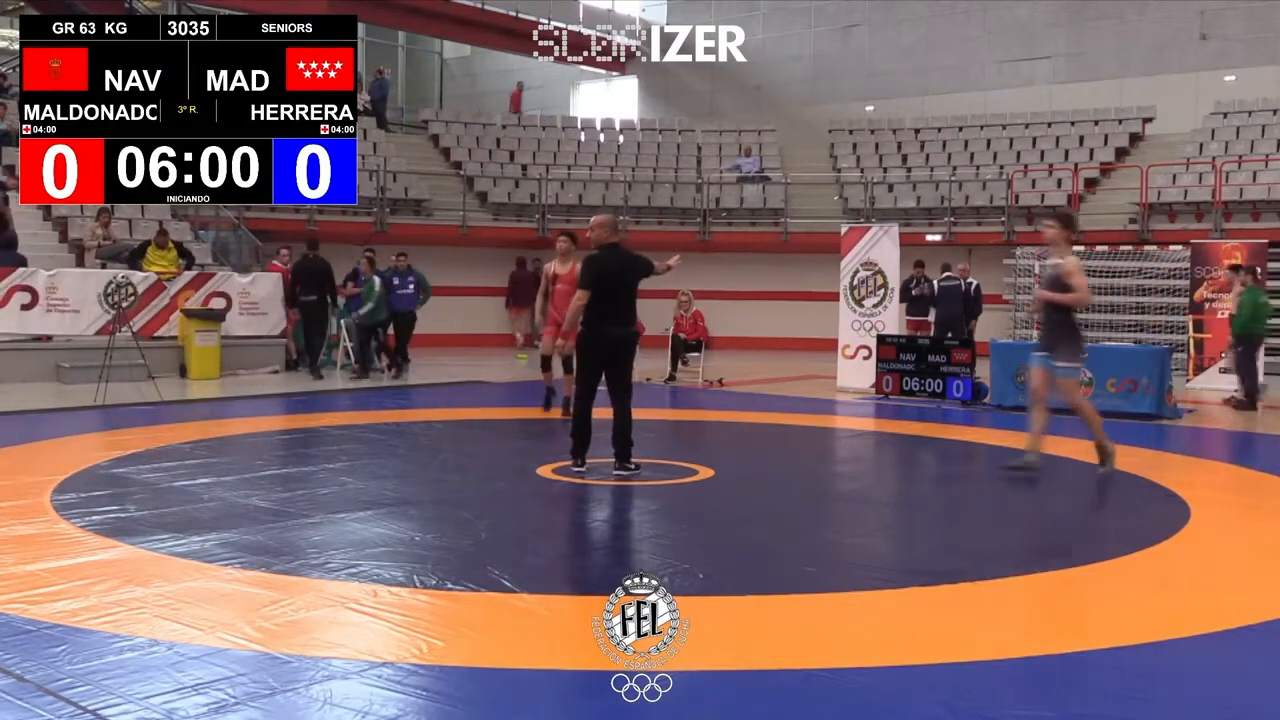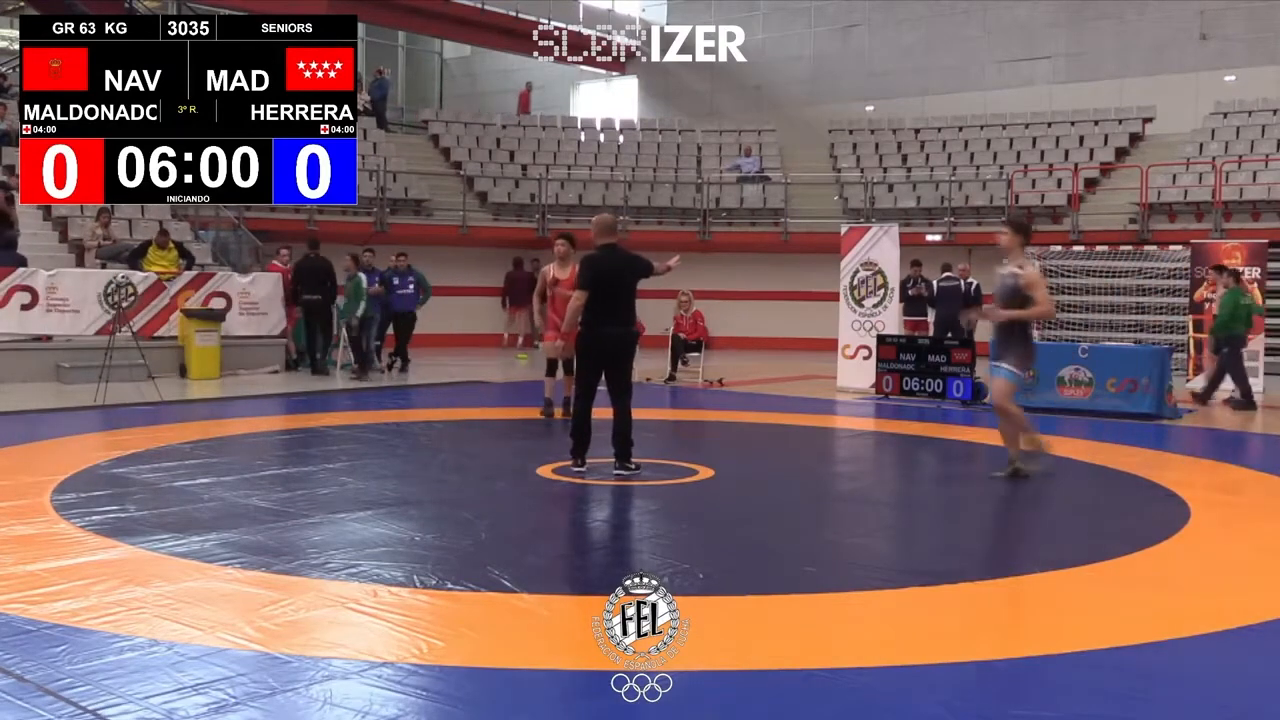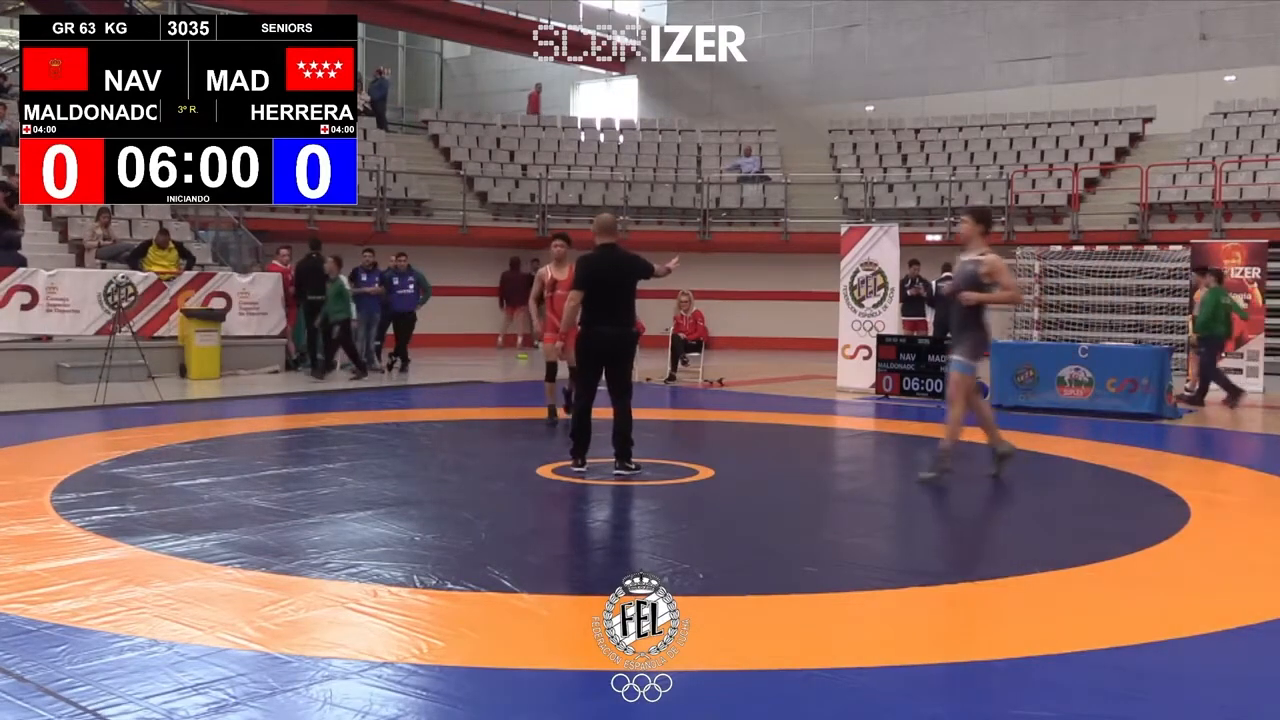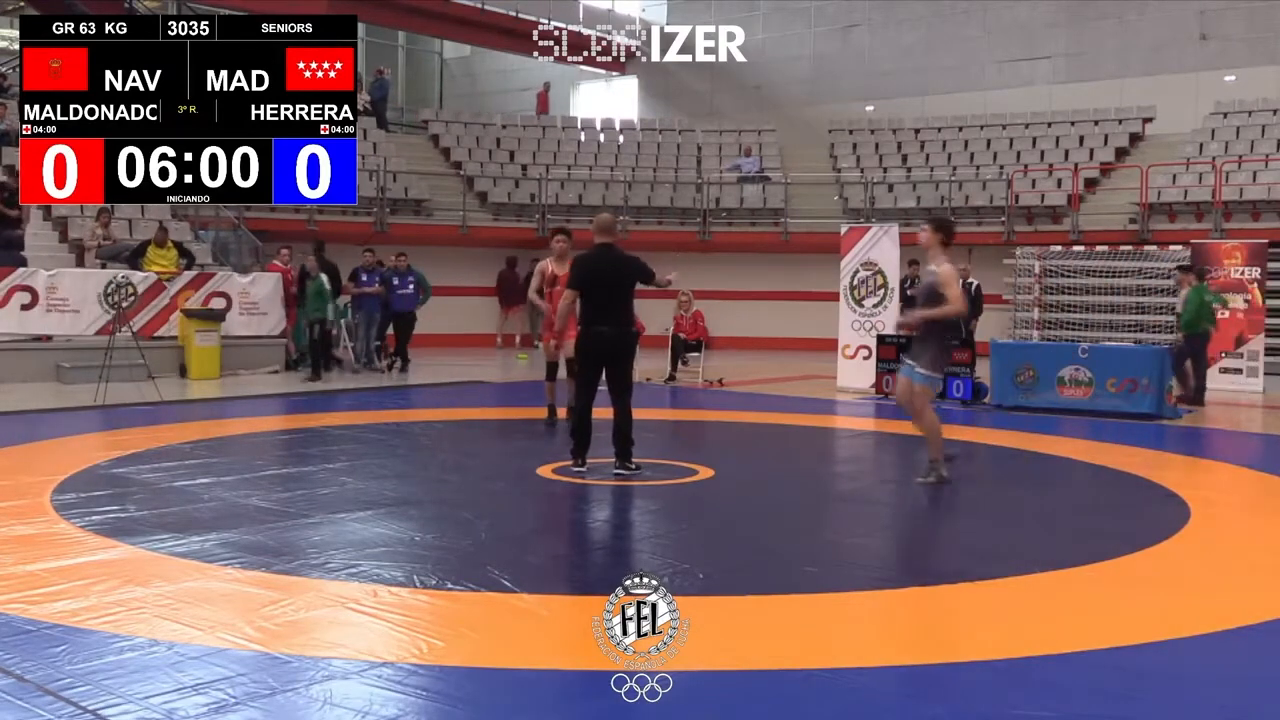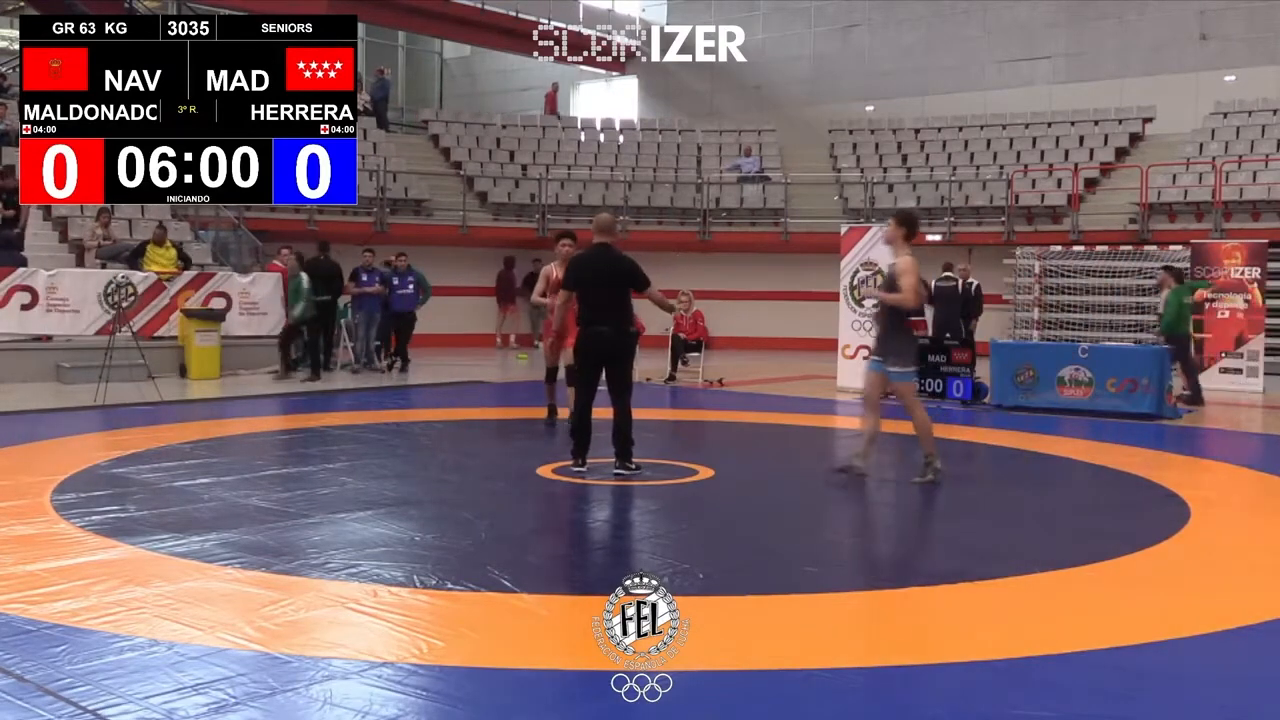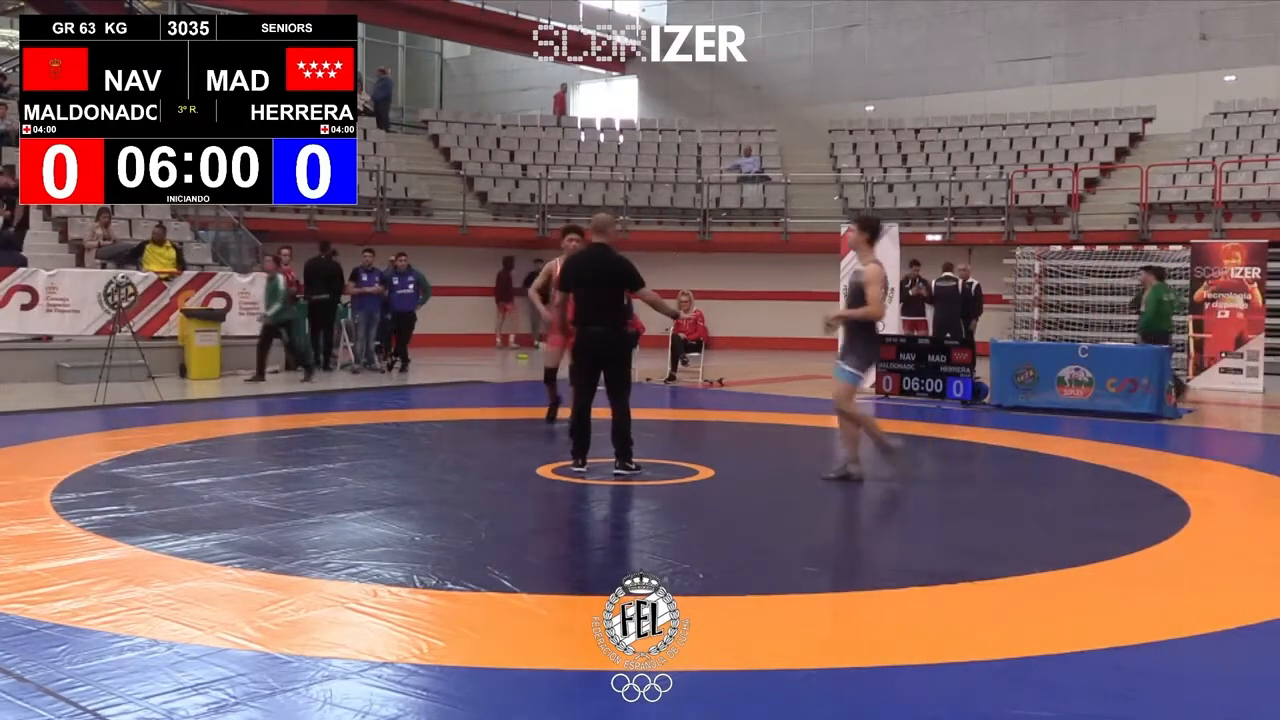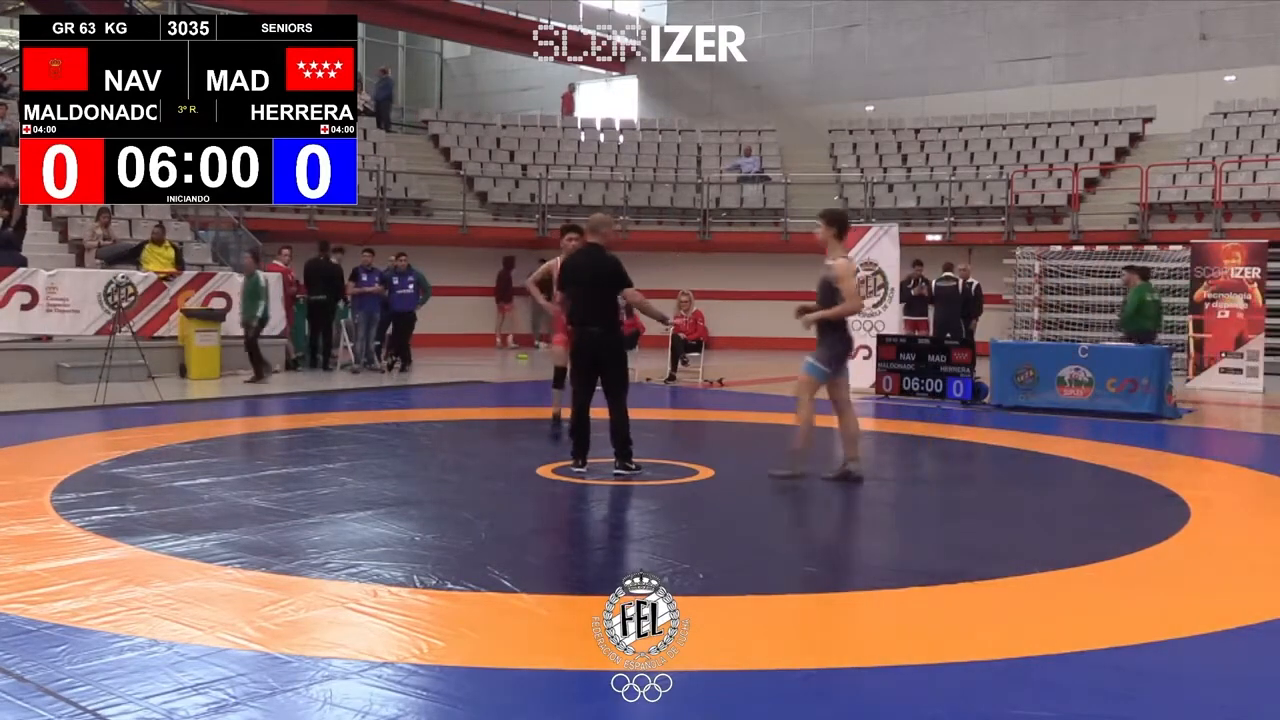
dt=0.2s
person 1, frame 1
left shoulder: (1070, 263)
right shoulder: (1049, 263)
left elbow: (1084, 297)
left wrist: (1048, 296)
left hip: (1067, 338)
right hip: (1047, 337)
left knee: (1073, 398)
right knee: (1036, 394)
left ankle: (1104, 447)
right ankle: (1031, 455)
person 1, frame 2
left shoulder: (1029, 273)
right shoulder: (1002, 271)
left elbow: (1048, 311)
left wrist: (1011, 315)
right wrist: (988, 312)
left hip: (1019, 347)
right hip: (1000, 345)
left knee: (1000, 400)
right knee: (1000, 404)
left ankle: (1034, 442)
right ankle: (1016, 462)
person 1, frame 3
left shoulder: (990, 261)
right shoulder: (963, 260)
left elbow: (1015, 295)
left wrist: (979, 297)
right wrist: (951, 291)
left hip: (973, 336)
right hip: (959, 334)
left knee: (955, 396)
right knee: (972, 396)
left ankle: (942, 461)
right ankle: (1000, 447)
person 1, frame 4
left shoulder: (945, 271)
right shoulder: (930, 270)
left elbow: (959, 308)
left wrist: (923, 315)
right wrist: (914, 317)
left hip: (934, 346)
right hip: (919, 344)
left knee: (922, 405)
right knee: (901, 397)
left ankle: (937, 466)
right ankle: (936, 450)
person 1, frame 5
left shoulder: (905, 263)
right shoulder: (898, 263)
left elbow: (909, 301)
right elbow: (920, 296)
left wrist: (876, 294)
left hip: (899, 342)
right hip: (884, 340)
left knee: (910, 403)
right knee: (869, 399)
left ankle: (932, 462)
right ankle: (861, 460)
person 1, frame 6
left shoulder: (872, 270)
right shoulder: (861, 269)
left elbow: (876, 311)
left wrist: (842, 313)
right wrist: (840, 318)
left hip: (863, 346)
right hip: (852, 344)
left knee: (841, 402)
right knee: (841, 405)
left ankle: (884, 442)
right ankle: (852, 464)
person 1, frame 7
left shoulder: (842, 265)
right shoulder: (833, 263)
left elbow: (854, 305)
left wrist: (818, 315)
right wrist: (811, 307)
left hip: (834, 342)
right hip: (830, 341)
left knee: (803, 395)
right knee: (841, 404)
left ankle: (795, 463)
right ankle: (852, 464)
person 2, frame 1
left shoulder: (594, 261)
right shoulder: (634, 261)
left elbow: (581, 300)
right elbow: (655, 268)
left wrist: (565, 333)
right wrist: (668, 266)
left hip: (595, 336)
right hip: (624, 337)
left knee: (584, 398)
right knee: (621, 400)
left ankle: (578, 457)
right ankle: (623, 460)
person 2, frame 2
left shoulder: (591, 262)
right shoulder: (632, 261)
left elbow: (579, 300)
right elbow: (655, 268)
left wrist: (564, 334)
right wrist: (669, 266)
left hip: (593, 336)
right hip: (623, 337)
left knee: (583, 398)
right knee: (621, 399)
left ankle: (578, 458)
right ankle: (623, 460)
person 2, frame 3
left shoulder: (587, 262)
right shoulder: (631, 261)
left elbow: (574, 300)
right elbow: (655, 271)
left wrist: (562, 335)
right wrist: (668, 268)
left hip: (592, 336)
right hip: (623, 337)
left knee: (583, 398)
right knee: (621, 399)
left ankle: (578, 457)
right ankle: (623, 459)
person 2, frame 4
left shoulder: (582, 262)
right shoulder: (630, 263)
left elbow: (568, 300)
right elbow: (656, 281)
left wrist: (556, 333)
right wrist: (668, 281)
left hip: (591, 336)
right hip: (622, 337)
left knee: (583, 398)
right knee: (621, 399)
left ankle: (578, 457)
right ankle: (623, 459)
person 2, frame 5
left shoulder: (578, 262)
right shoulder: (625, 263)
left elbow: (563, 301)
right elbow: (653, 295)
left wrist: (557, 332)
right wrist: (671, 308)
left hip: (589, 336)
right hip: (620, 337)
left knee: (583, 399)
right knee: (621, 400)
left ankle: (579, 458)
right ankle: (623, 459)
person 2, frame 6
left shoulder: (573, 262)
right shoulder: (619, 263)
left elbow: (561, 301)
right elbow: (647, 296)
left wrist: (564, 327)
right wrist: (674, 314)
left hip: (585, 336)
right hip: (615, 337)
left knee: (582, 399)
right knee: (619, 400)
left ankle: (578, 458)
right ankle: (623, 459)
person 2, frame 7
left shoulder: (569, 262)
right shoulder: (609, 262)
left elbow: (563, 300)
right elbow: (633, 298)
right wrist: (664, 319)
left hip: (581, 336)
right hip: (608, 337)
left knee: (580, 399)
right knee: (616, 399)
left ankle: (578, 458)
right ankle: (623, 459)
person 3, frame 1
left shoulder: (578, 268)
right shoulder: (548, 267)
right elbow: (541, 293)
right wrist: (538, 314)
right hip: (552, 318)
left knee: (567, 359)
right knee: (545, 357)
left ankle: (567, 402)
right ankle: (549, 389)
person 3, frame 2
left shoulder: (578, 271)
right shoulder: (547, 271)
right elbow: (537, 294)
left wrist: (570, 294)
right wrist: (537, 315)
right hip: (551, 322)
left knee: (568, 362)
right knee: (551, 362)
left ankle: (567, 402)
right ankle: (548, 404)
person 3, frame 3
left shoulder: (576, 271)
right shoulder: (543, 273)
right elbow: (533, 299)
right wrist: (536, 321)
left hip: (570, 324)
right hip: (550, 324)
left knee: (574, 367)
right knee: (551, 367)
left ankle: (569, 391)
right ankle: (551, 410)
person 3, frame 4
right shoulder: (543, 266)
right elbow: (531, 293)
right wrist: (541, 303)
left hip: (569, 321)
right hip: (550, 321)
left knee: (571, 362)
right knee: (551, 366)
left ankle: (572, 407)
right ankle: (551, 410)
person 3, frame 5
right shoulder: (548, 271)
right elbow: (534, 298)
right wrist: (546, 302)
left hip: (572, 326)
right hip: (552, 326)
left knee: (571, 370)
right knee: (551, 370)
right ankle: (551, 409)
person 3, frame 6
right shoulder: (552, 266)
right elbow: (532, 290)
right wrist: (543, 311)
right hip: (557, 325)
left knee: (575, 370)
right knee: (549, 371)
right ankle: (554, 401)
person 3, frame 7
right shoulder: (553, 265)
right elbow: (530, 283)
right wrist: (544, 303)
right hip: (560, 324)
right knee: (559, 371)
right ankle: (556, 418)
